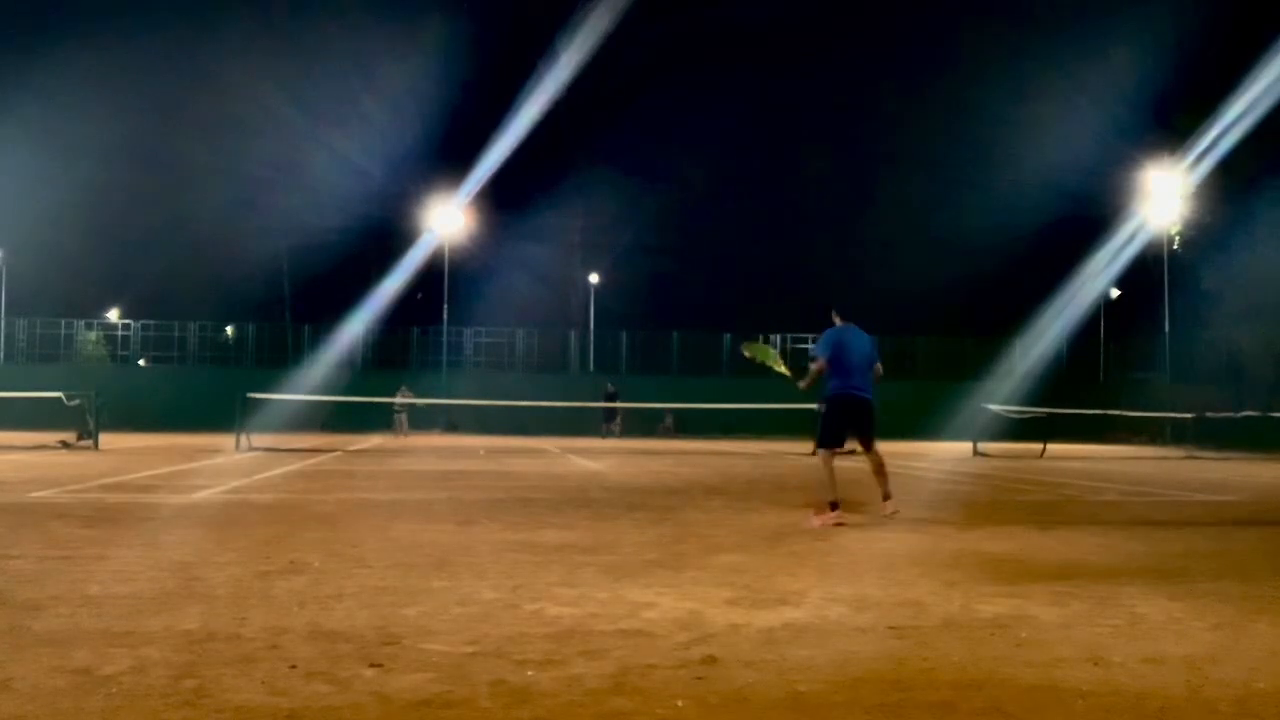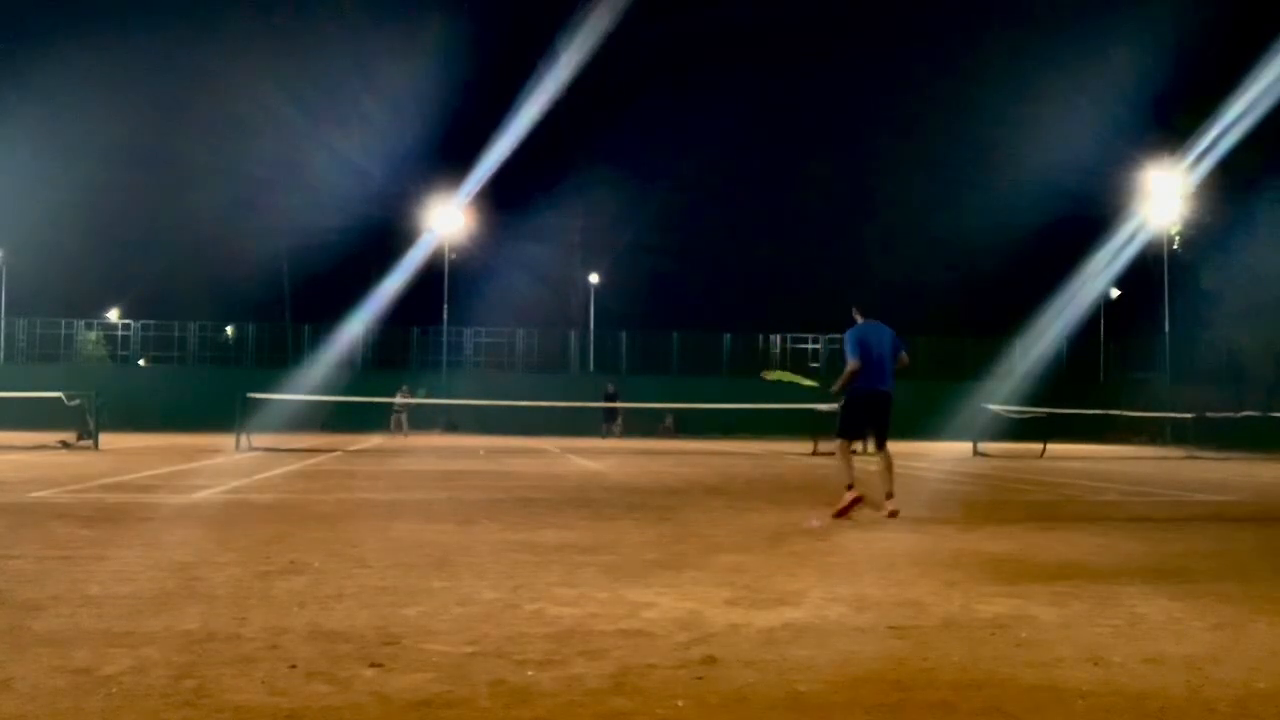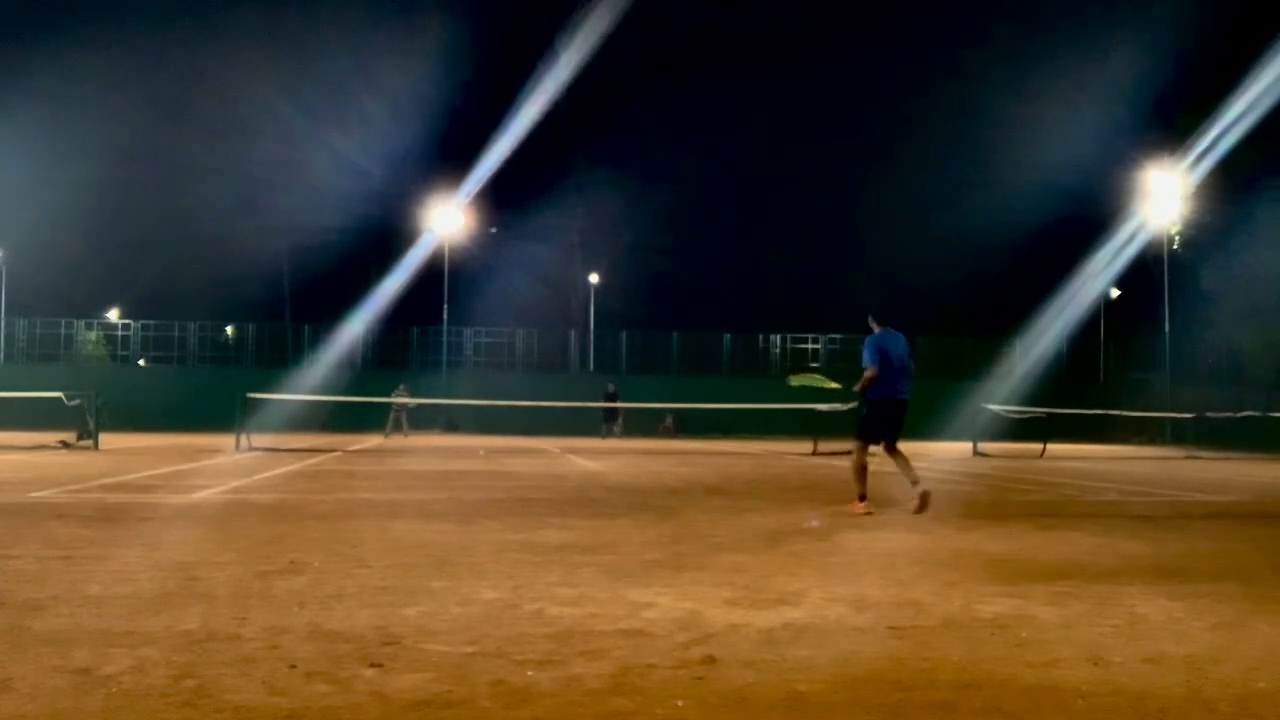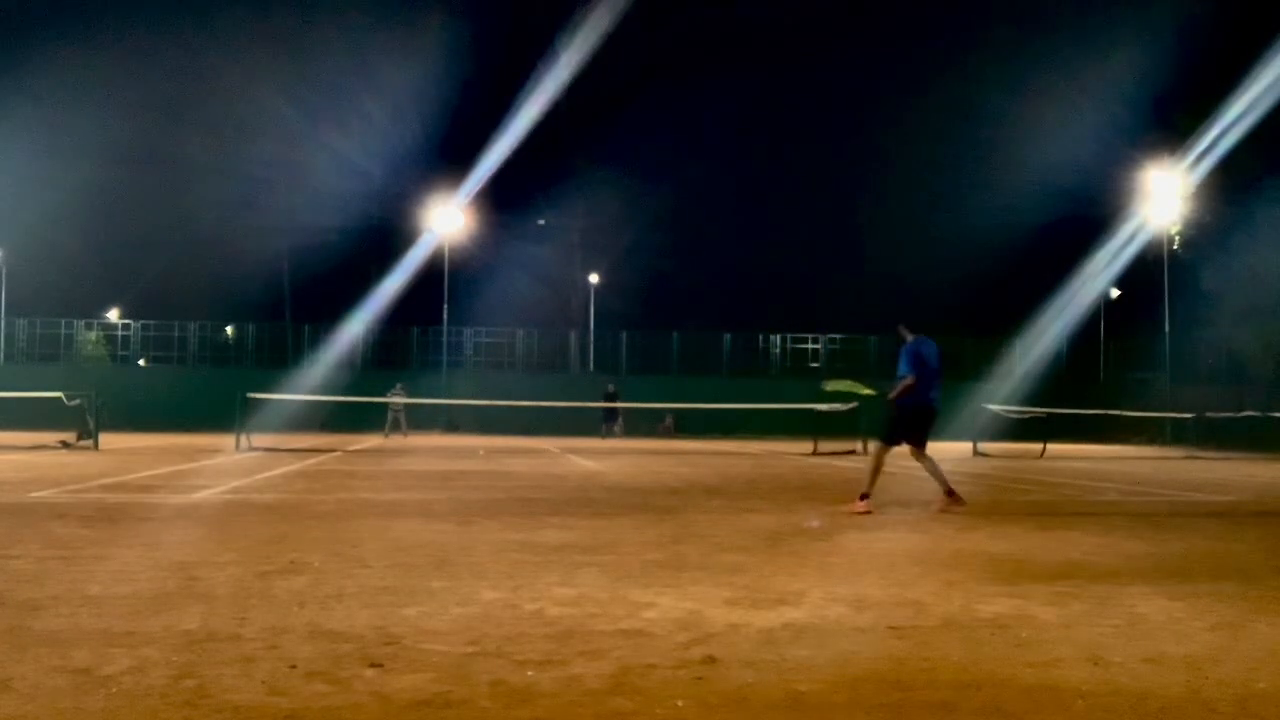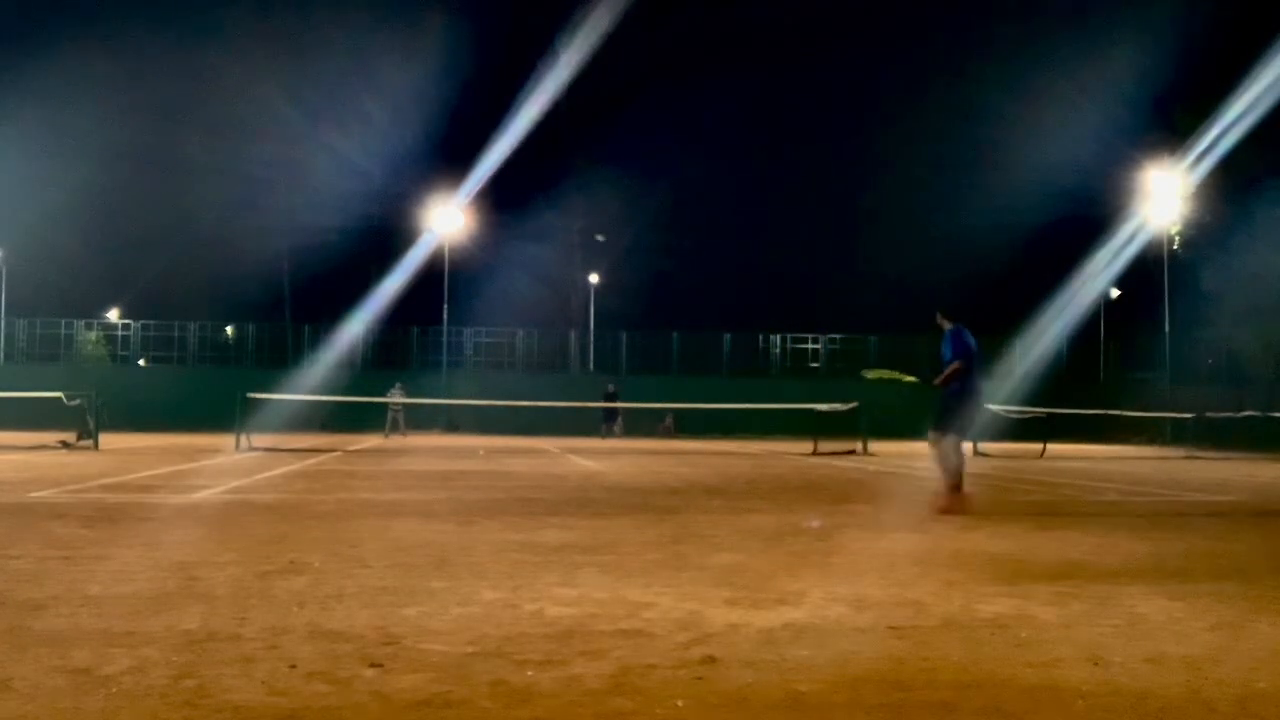
dt=0.2s
person 1, frame 1
left shoulder: (830, 336)
right shoulder: (867, 339)
left elbow: (819, 365)
right elbow: (878, 371)
left wrist: (806, 383)
left hip: (837, 399)
right hip: (864, 400)
left knee: (826, 455)
right knee: (869, 449)
left ankle: (833, 510)
right ankle: (888, 500)
person 1, frame 2
left shoulder: (854, 333)
right shoulder: (888, 332)
left elbow: (854, 365)
right elbow: (903, 361)
left wrist: (839, 386)
left hip: (860, 393)
right hip: (884, 394)
left knee: (842, 445)
right knee: (881, 446)
left ankle: (851, 490)
right ankle: (888, 500)
person 1, frame 3
left shoulder: (873, 341)
right shoulder: (901, 339)
left elbow: (872, 372)
right elbow: (909, 368)
left wrist: (859, 387)
left hip: (878, 401)
right hip: (900, 401)
left knee: (859, 448)
right knee: (891, 448)
left ankle: (862, 501)
right ankle: (917, 486)
person 1, frame 4
left shoulder: (910, 349)
right shoulder: (930, 346)
left elbow: (911, 380)
left wrist: (893, 395)
left hip: (910, 406)
right hip: (928, 407)
left knee: (881, 449)
right knee: (918, 453)
left ankle: (865, 500)
right ankle: (950, 494)
person 1, frame 5
left shoulder: (953, 335)
right shoulder: (964, 334)
left elbow: (959, 364)
left wrist: (940, 380)
right wrist: (944, 379)
left hip: (960, 395)
right hip: (964, 395)
left knee: (936, 439)
right knee: (953, 444)
left ankle: (954, 493)
right ankle: (955, 497)
